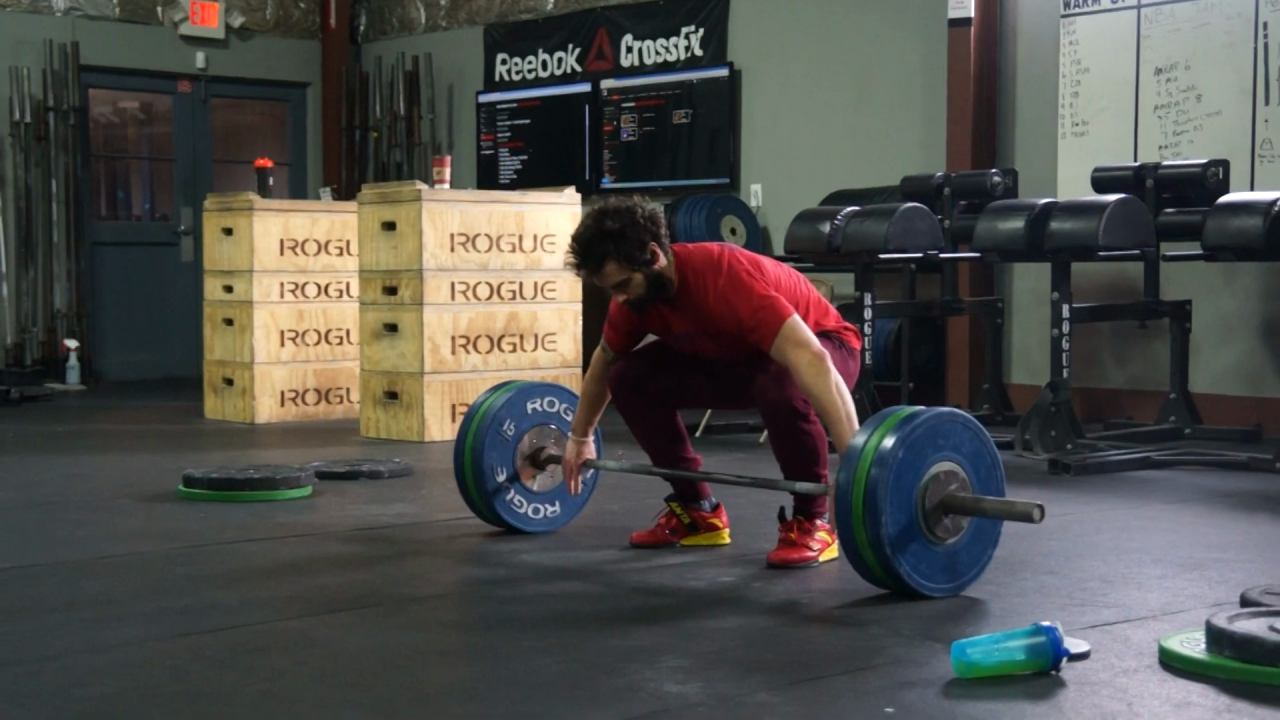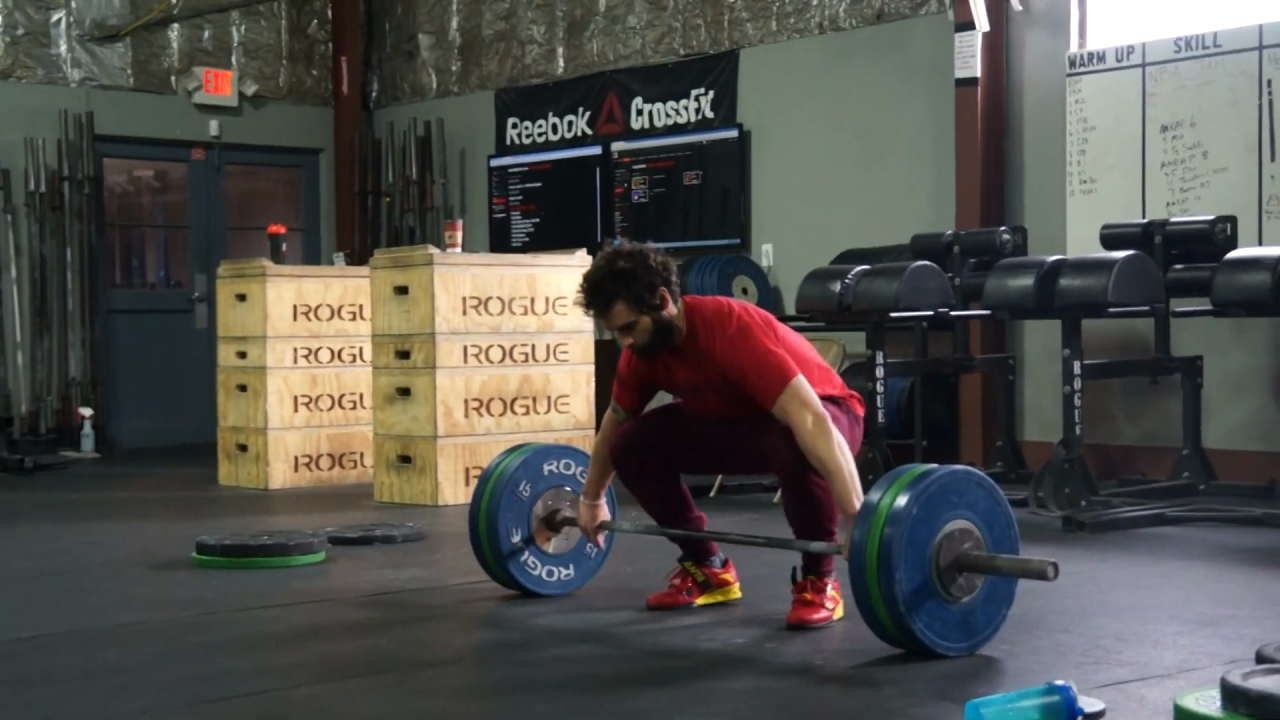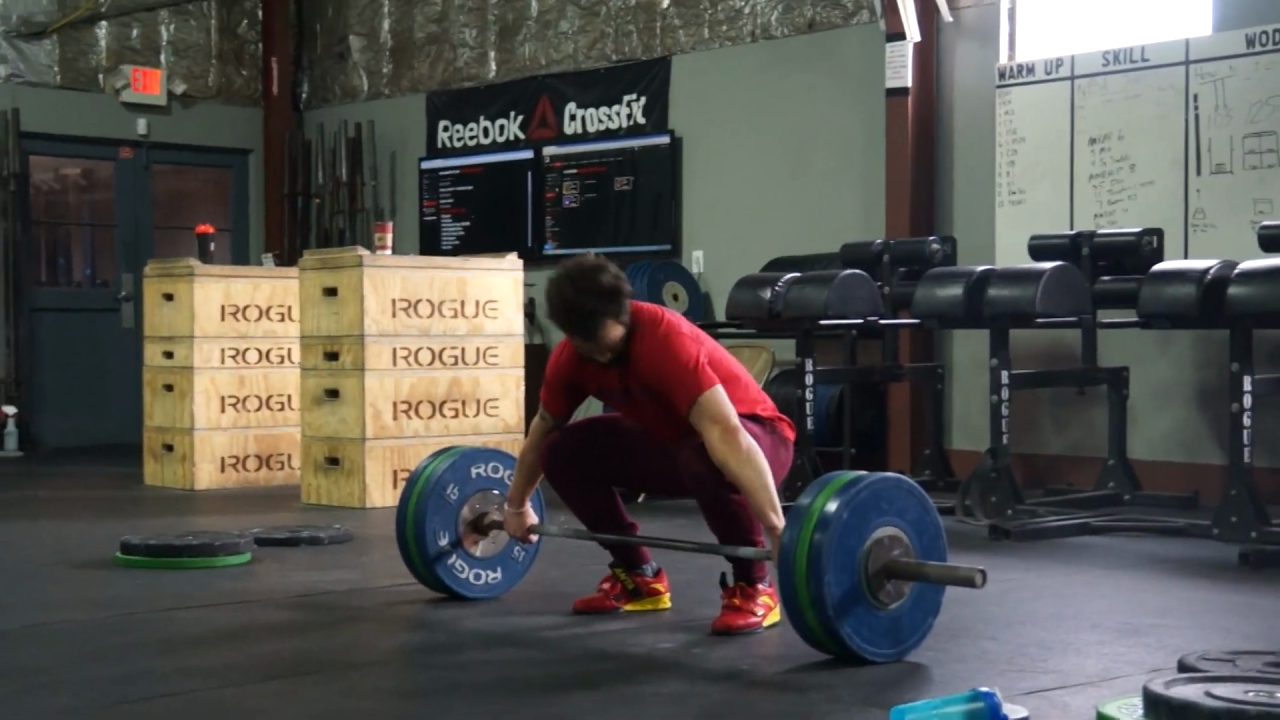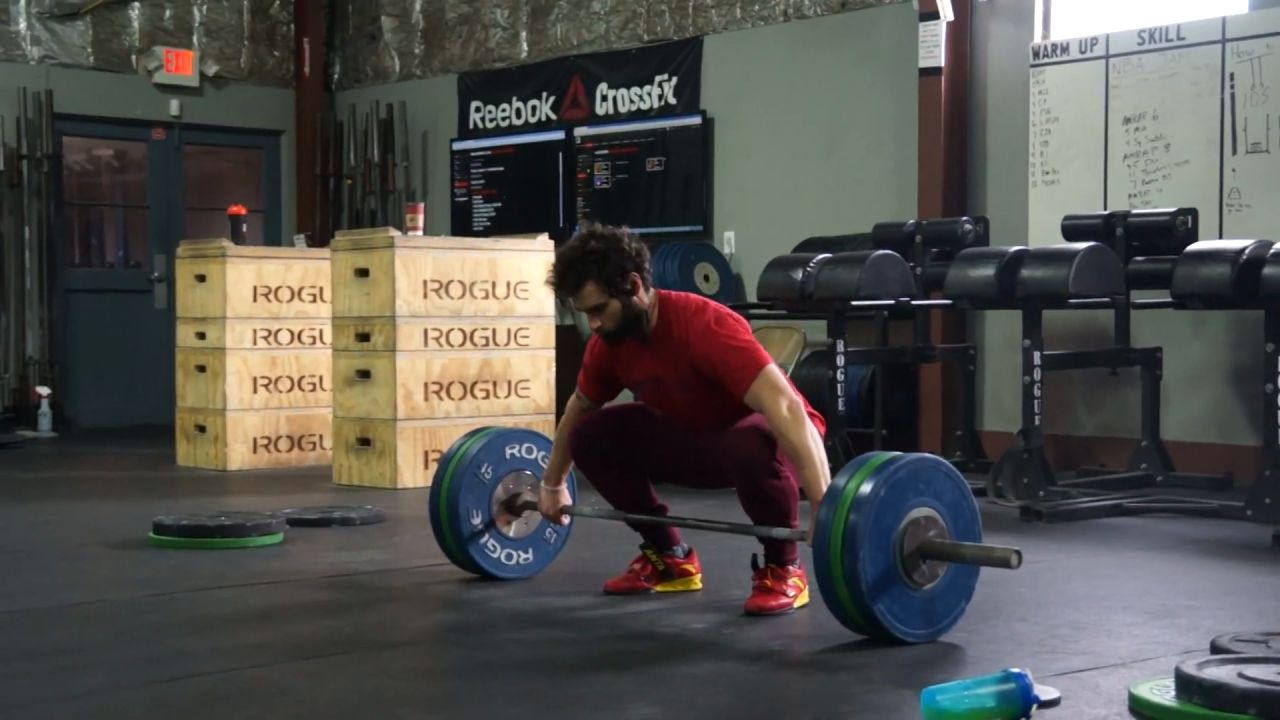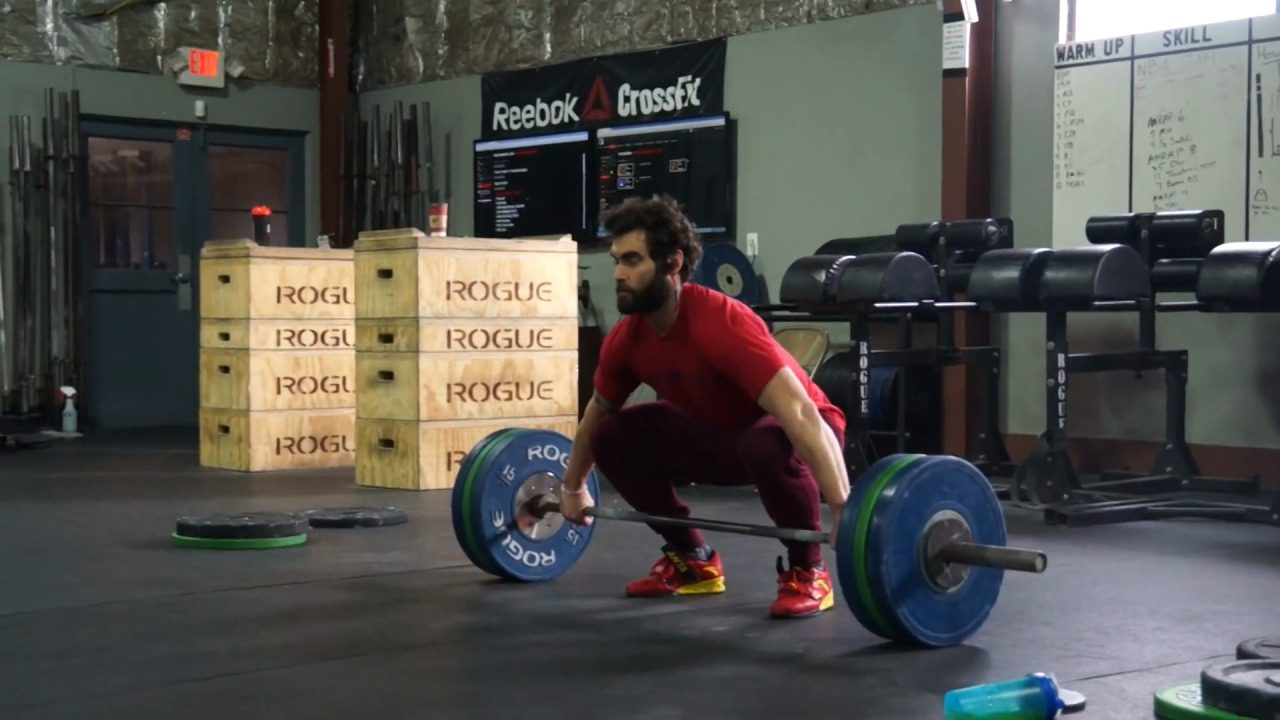
dt=1s
person 1, frame 1
left shoulder: (723, 278)
right shoulder: (634, 292)
left elbow: (811, 362)
right elbow: (604, 362)
right wrist: (580, 438)
left hip: (822, 344)
left knee: (781, 392)
right knee: (629, 377)
left ankle: (812, 522)
right ankle: (697, 509)
person 1, frame 2
left shoulder: (733, 331)
right shoulder: (641, 349)
left elbow: (811, 421)
right elbow: (615, 421)
left wrist: (859, 521)
right wrist: (591, 500)
left hip: (823, 411)
left knee: (794, 448)
right knee: (630, 446)
left ankle: (820, 581)
right ankle: (707, 567)
person 1, frame 3
left shoulder: (662, 337)
right shoulder: (570, 356)
left elbow: (724, 435)
right elbow: (544, 427)
left wrist: (780, 532)
right wrist: (517, 506)
left hip: (754, 435)
right hip: (669, 440)
left knee: (706, 463)
right knee: (562, 452)
left ankle: (753, 587)
right ankle: (638, 574)
person 1, frame 4
left shoulder: (705, 326)
right shoulder: (608, 344)
left elbow: (785, 409)
right elbow: (579, 408)
right wrist: (552, 485)
left hip: (773, 434)
right hip: (697, 437)
left knee: (750, 449)
right knee: (590, 437)
left ankle: (783, 568)
right ankle: (669, 556)
person 1, frame 5
left shoulder: (722, 323)
right shoulder: (626, 338)
left elbow: (798, 411)
right elbow: (599, 409)
left wrist: (843, 508)
right wrist: (573, 488)
left hip: (791, 431)
right hip: (719, 433)
left knee: (769, 447)
right knee: (611, 437)
left ankle: (808, 570)
right ankle: (691, 558)
